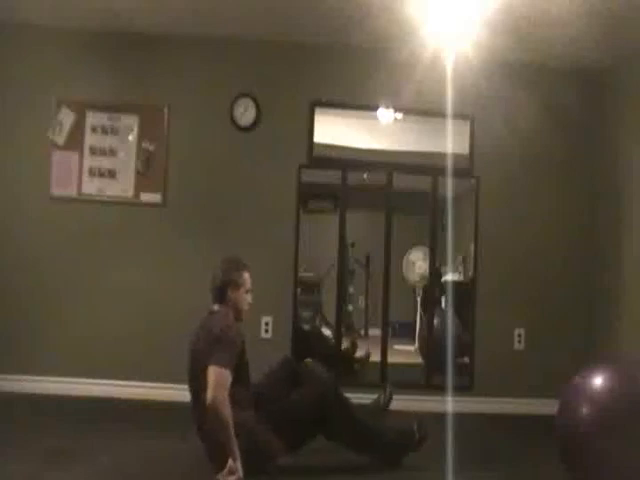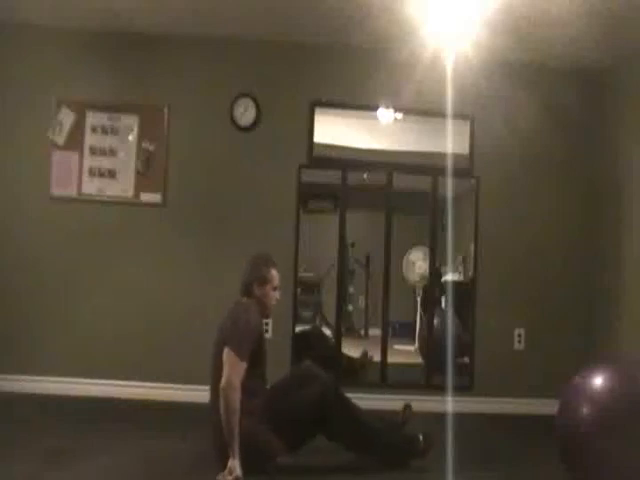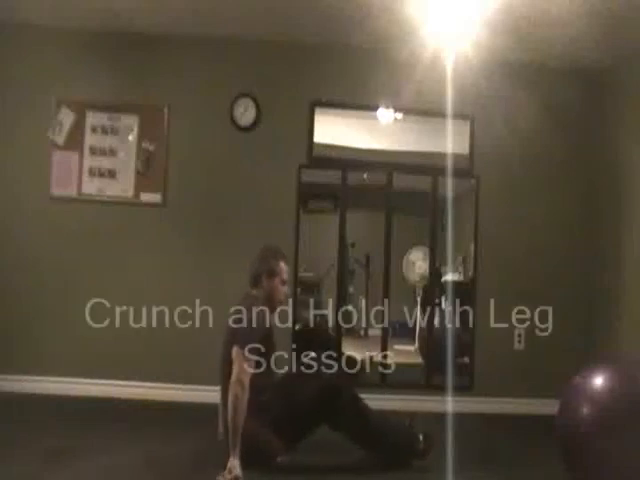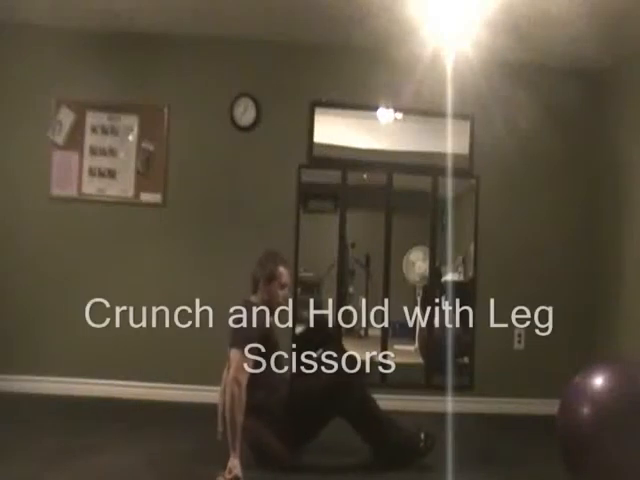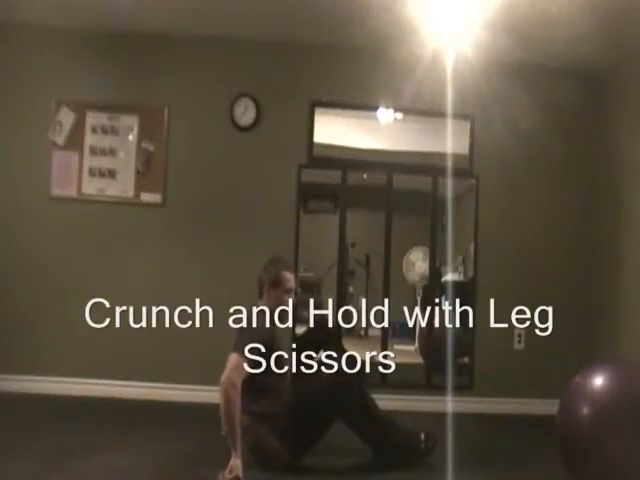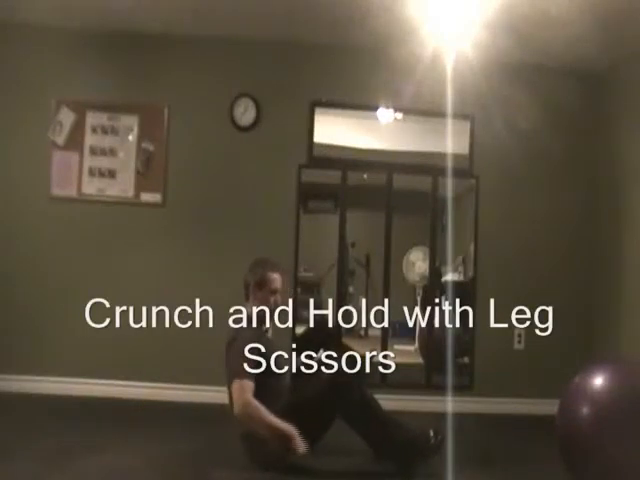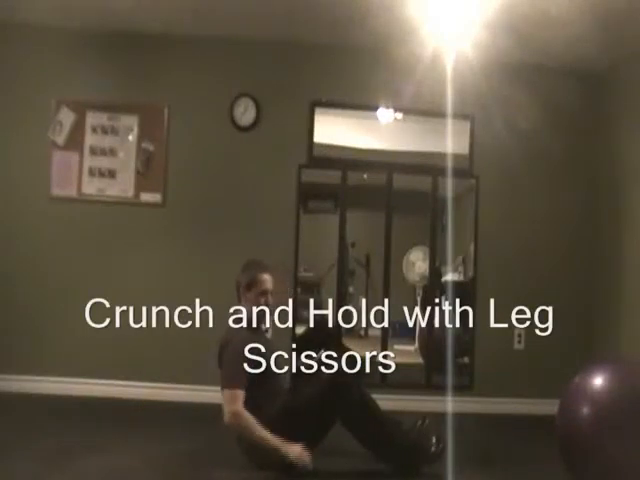
dt=0.3s
person 1, frame 1
left shoulder: (212, 324)
right shoulder: (227, 332)
right elbow: (216, 398)
right wrist: (235, 456)
left hip: (240, 423)
right hip: (246, 443)
left knee: (292, 368)
right knee: (324, 394)
left ankle: (359, 423)
right ankle: (393, 444)
person 1, frame 2
left shoulder: (242, 314)
right shoulder: (247, 321)
right elbow: (229, 385)
right wrist: (234, 456)
right hip: (250, 439)
left knee: (308, 376)
right knee: (326, 396)
left ankle: (380, 434)
right ankle: (396, 447)
person 1, frame 3
left shoulder: (251, 311)
right shoulder: (254, 318)
right elbow: (239, 383)
right wrist: (235, 455)
left hip: (263, 414)
right hip: (260, 434)
right knee: (333, 388)
right ankle: (397, 446)
person 1, frame 4
left shoulder: (253, 316)
right shoulder: (253, 322)
left elbow: (229, 377)
right elbow: (236, 382)
left wrist: (225, 424)
right wrist: (234, 455)
left hip: (273, 415)
right hip: (271, 433)
right knee: (342, 380)
right ankle: (397, 446)
person 1, frame 5
left shoulder: (263, 324)
right shoulder: (258, 330)
right elbow: (229, 382)
right wrist: (237, 452)
left hip: (279, 421)
right hip: (275, 441)
right knee: (341, 381)
right ankle: (398, 446)
person 1, frame 6
left shoulder: (255, 330)
right shoulder: (246, 338)
right elbow: (242, 405)
right wrist: (291, 433)
right hip: (275, 439)
right knee: (340, 380)
right ankle: (403, 447)
person 1, frame 7
left shoulder: (254, 332)
right shoulder: (238, 343)
right elbow: (232, 413)
right wrist: (283, 447)
left hip: (281, 419)
right hip: (270, 442)
right knee: (339, 382)
right ankle: (406, 452)
